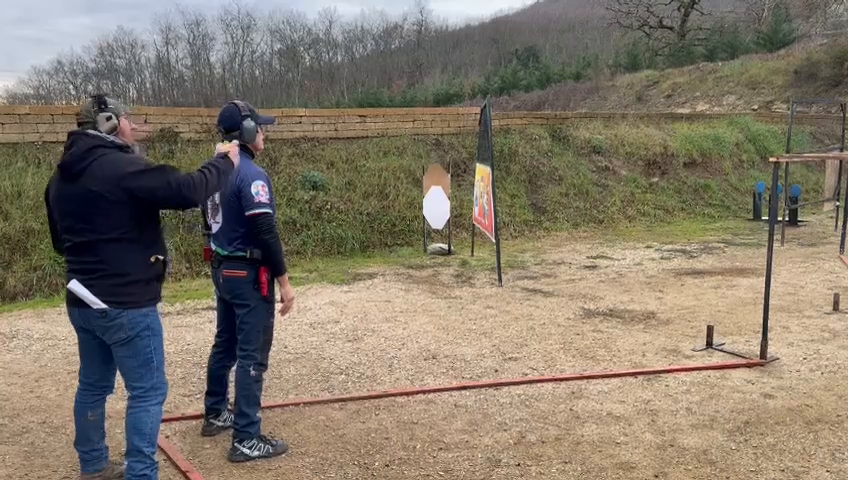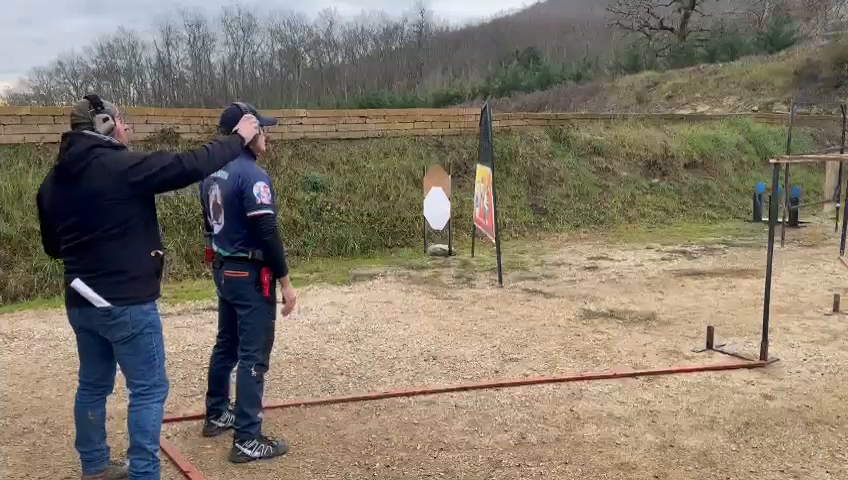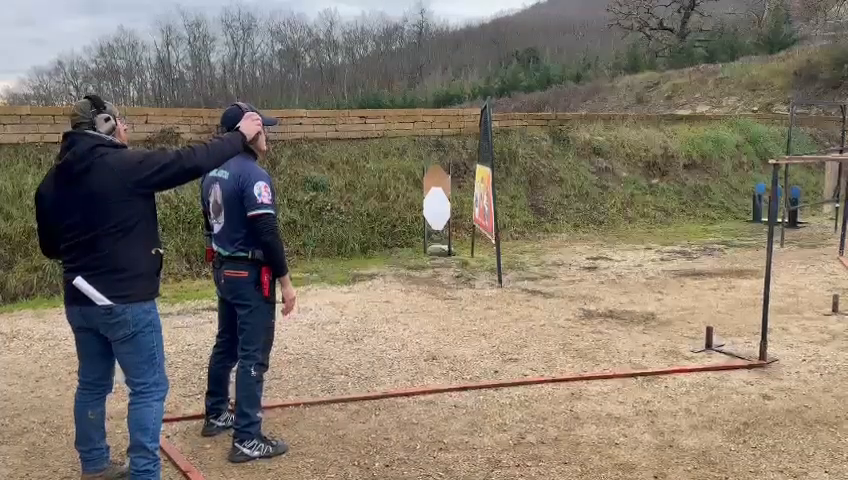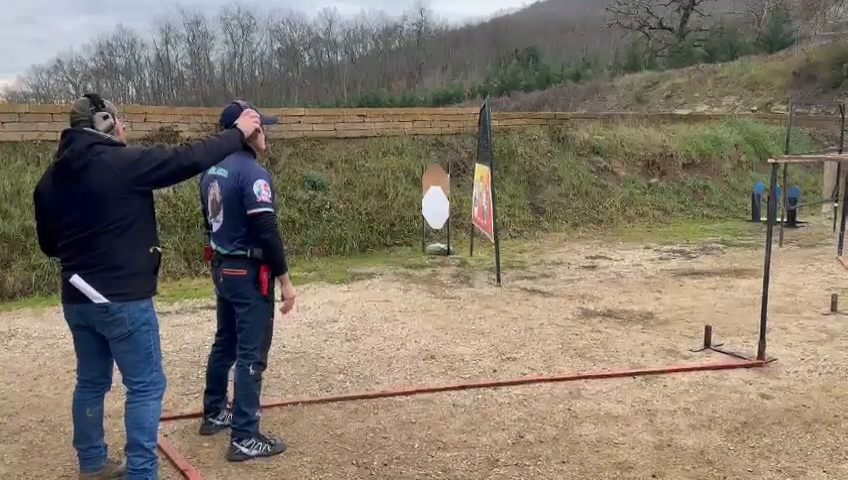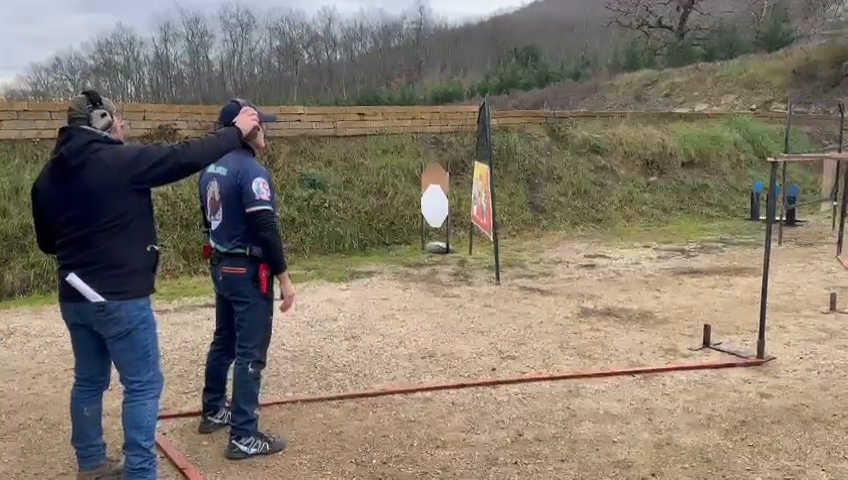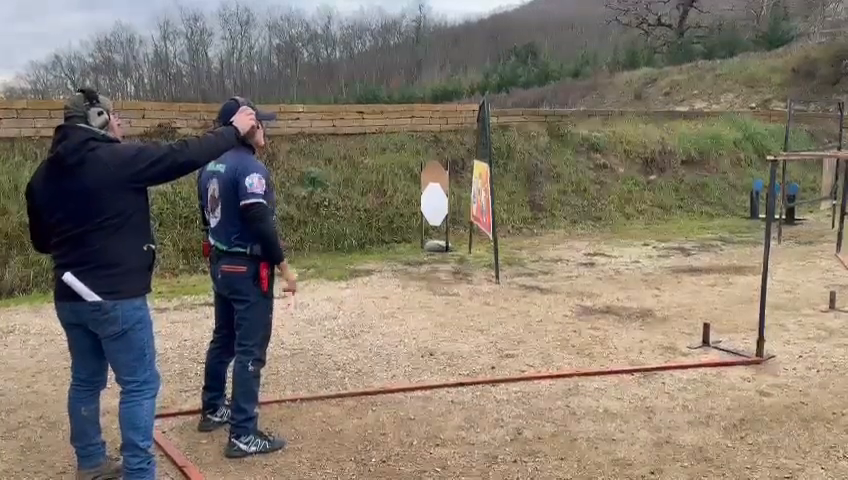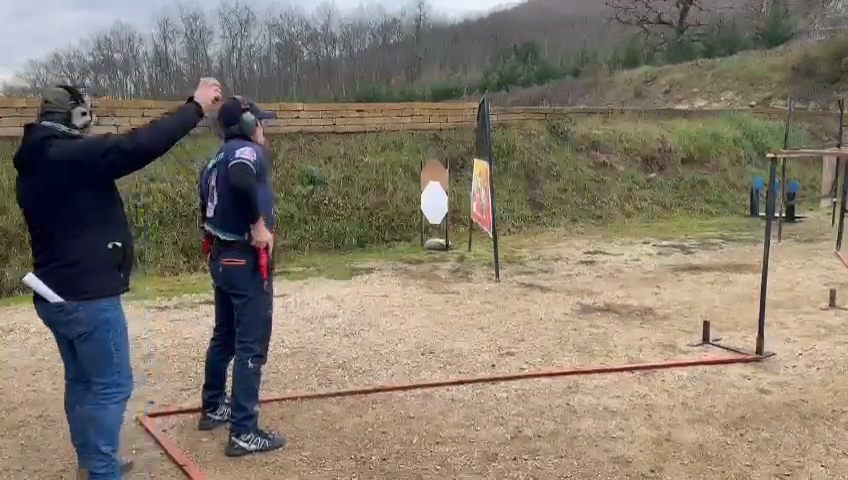
dt=0.5s
person 1, frame 1
left shoulder: (61, 177)
right shoulder: (121, 168)
left elbow: (61, 241)
right elbow: (187, 191)
right wrist: (224, 161)
left hip: (83, 301)
right hip: (126, 304)
left knee: (93, 385)
right knee: (148, 390)
person 1, frame 2
left shoulder: (54, 180)
right shoulder: (121, 167)
left elbow: (52, 245)
right elbow: (191, 165)
right wrist: (238, 138)
left hip: (81, 301)
right hip: (126, 303)
left knee: (93, 385)
right knee: (149, 389)
person 1, frame 3
left shoulder: (52, 180)
right shoulder: (123, 165)
left elbow: (49, 246)
right elbow: (192, 161)
right wrist: (240, 135)
left hip: (80, 300)
right hip: (126, 301)
left knee: (92, 384)
right knee: (148, 387)
person 1, frame 4
left shoulder: (51, 178)
right shoulder: (121, 163)
left elbow: (48, 244)
right elbow: (189, 158)
right wrist: (238, 132)
left hip: (77, 298)
right hip: (123, 299)
left knee: (90, 382)
right knee: (145, 386)
person 1, frame 5
left shoulder: (49, 175)
right shoulder: (119, 161)
left elbow: (47, 242)
right elbow: (187, 157)
right wrist: (236, 131)
left hip: (75, 297)
right hip: (120, 298)
left knee: (88, 381)
right knee: (143, 385)
person 1, frame 6
left shoulder: (44, 174)
right shoulder: (117, 161)
left elbow: (40, 240)
right elbow: (184, 156)
right wrist: (234, 130)
left hip: (70, 297)
right hip: (115, 298)
left knee: (85, 381)
right knee: (140, 385)
person 1, frame 7
left shoulder: (31, 166)
right shoulder: (76, 156)
right elbow: (141, 144)
right wrist: (196, 105)
left hip: (55, 294)
right hip: (89, 296)
left knee: (82, 381)
right knee: (113, 386)
person 2, frame 1
right shoulder: (251, 175)
right elbow: (265, 233)
right wrist: (283, 280)
left hip: (222, 270)
right hip: (249, 274)
left knee: (225, 344)
right knee: (251, 356)
left ankle: (215, 414)
right ankle: (246, 440)
person 2, frame 2
left shoulder: (212, 173)
right shoulder: (253, 175)
right elbow: (267, 234)
right wrist: (285, 281)
left hip: (224, 271)
right hip: (251, 275)
left knee: (226, 345)
right knee: (253, 356)
left ankle: (217, 415)
right ankle: (247, 440)
person 2, frame 3
left shoulder: (213, 173)
right shoulder: (253, 175)
right elbow: (267, 233)
right wrist: (285, 281)
left hip: (223, 271)
right hip: (250, 275)
left knee: (226, 344)
right knee: (252, 356)
left ankle: (216, 415)
right ankle: (246, 440)
person 2, frame 4
left shoulder: (212, 171)
right shoulder: (252, 173)
right elbow: (266, 231)
right wrist: (284, 279)
left hip: (221, 269)
right hip: (249, 273)
left knee: (225, 343)
right knee: (250, 355)
left ankle: (214, 413)
right ankle: (244, 439)
person 2, frame 5
left shoulder: (211, 169)
right shoulder: (251, 171)
right elbow: (266, 229)
right wrist: (283, 277)
left hip: (221, 267)
right hip: (249, 271)
left knee: (224, 341)
right knee: (250, 353)
left ankle: (213, 411)
right ankle: (243, 437)
person 2, frame 6
left shoulder: (210, 167)
right shoulder: (249, 167)
right elbow: (260, 223)
right wrist: (284, 266)
left hip: (220, 264)
right hip: (247, 268)
left knee: (223, 339)
right knee: (249, 351)
left ankle: (213, 410)
right ankle: (243, 436)
person 2, frame 7
left shoulder: (214, 163)
right shoulder: (248, 150)
left elbow: (207, 213)
right elbow: (241, 181)
right wrist: (258, 224)
left hip: (221, 258)
right hip: (246, 262)
left knee: (224, 337)
right knee: (251, 347)
left ankle: (213, 408)
right ankle: (243, 433)
